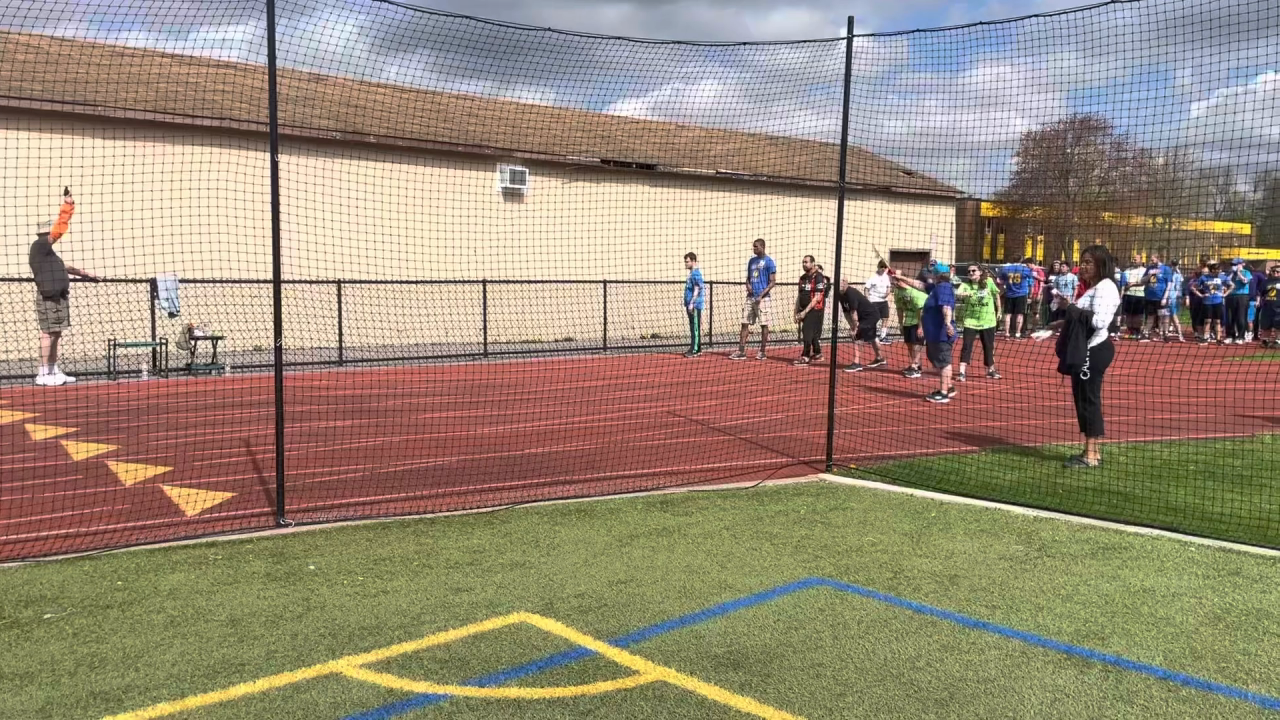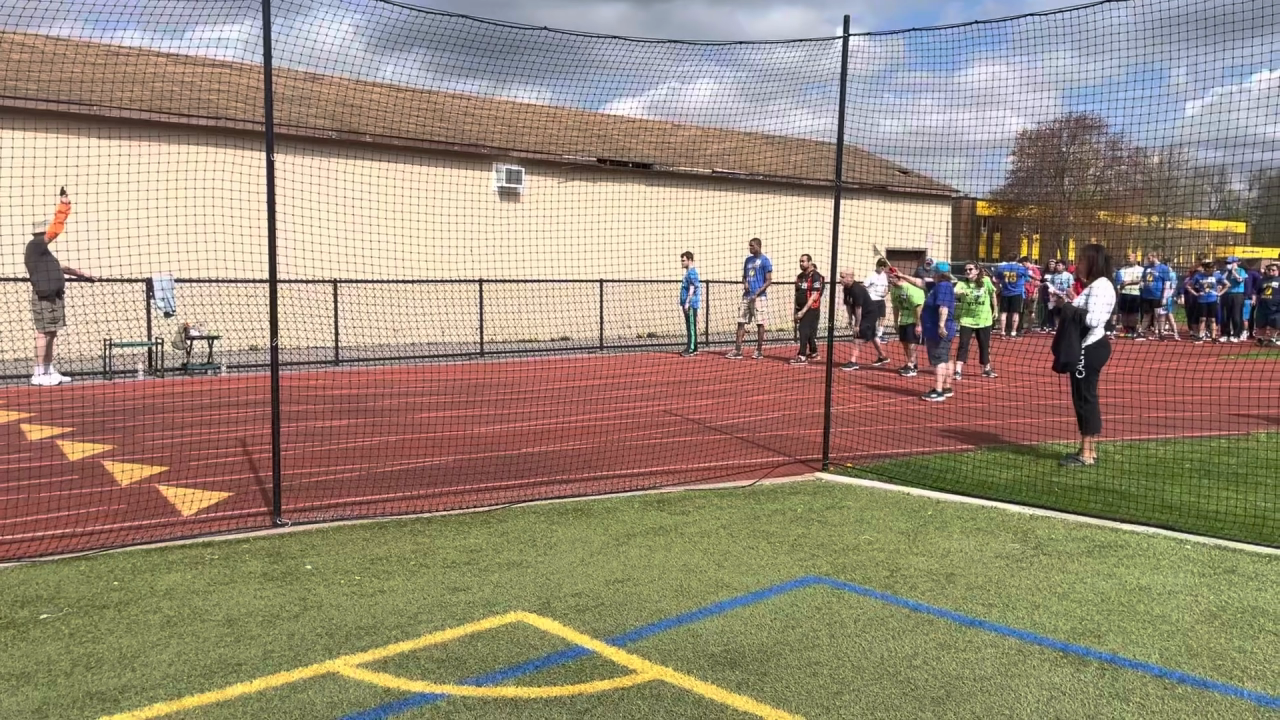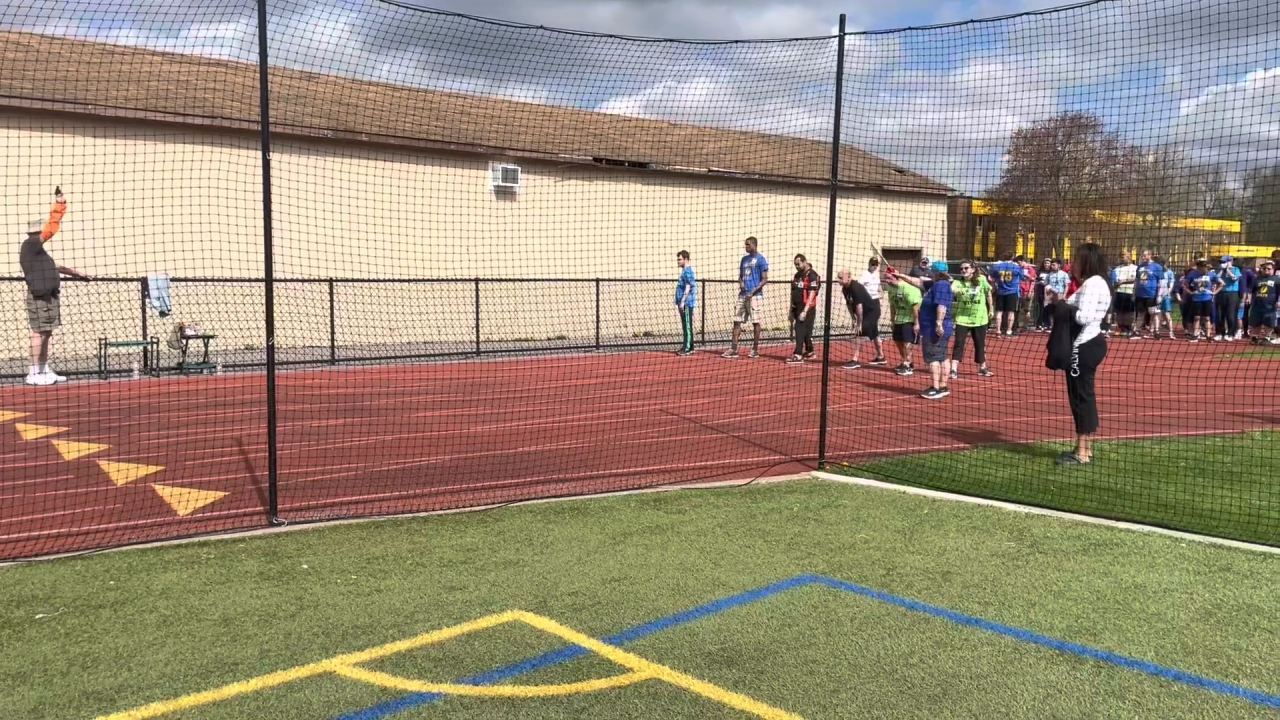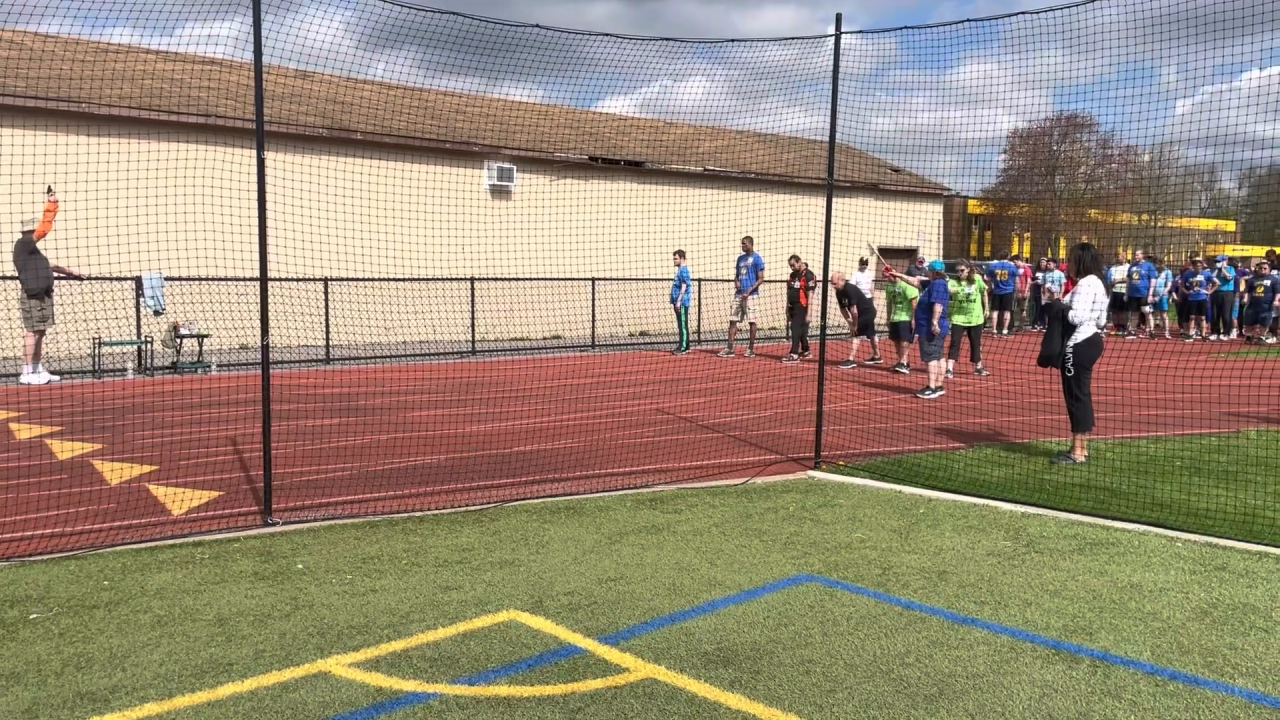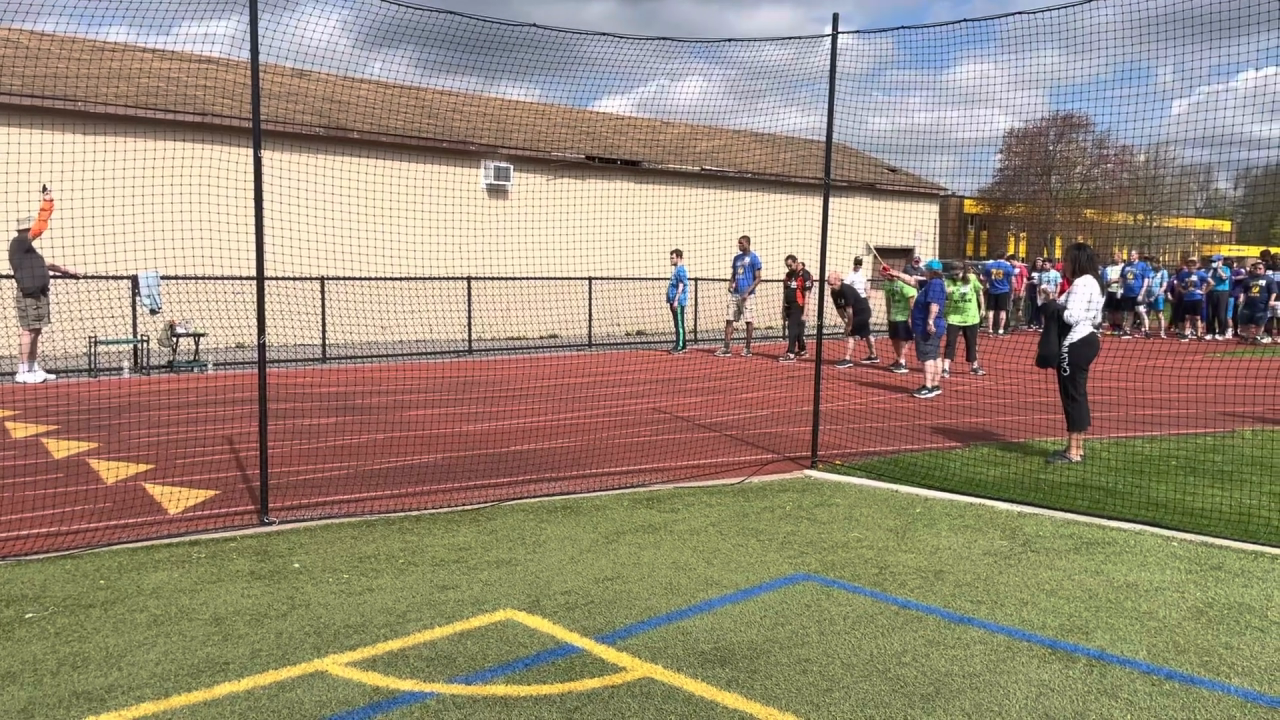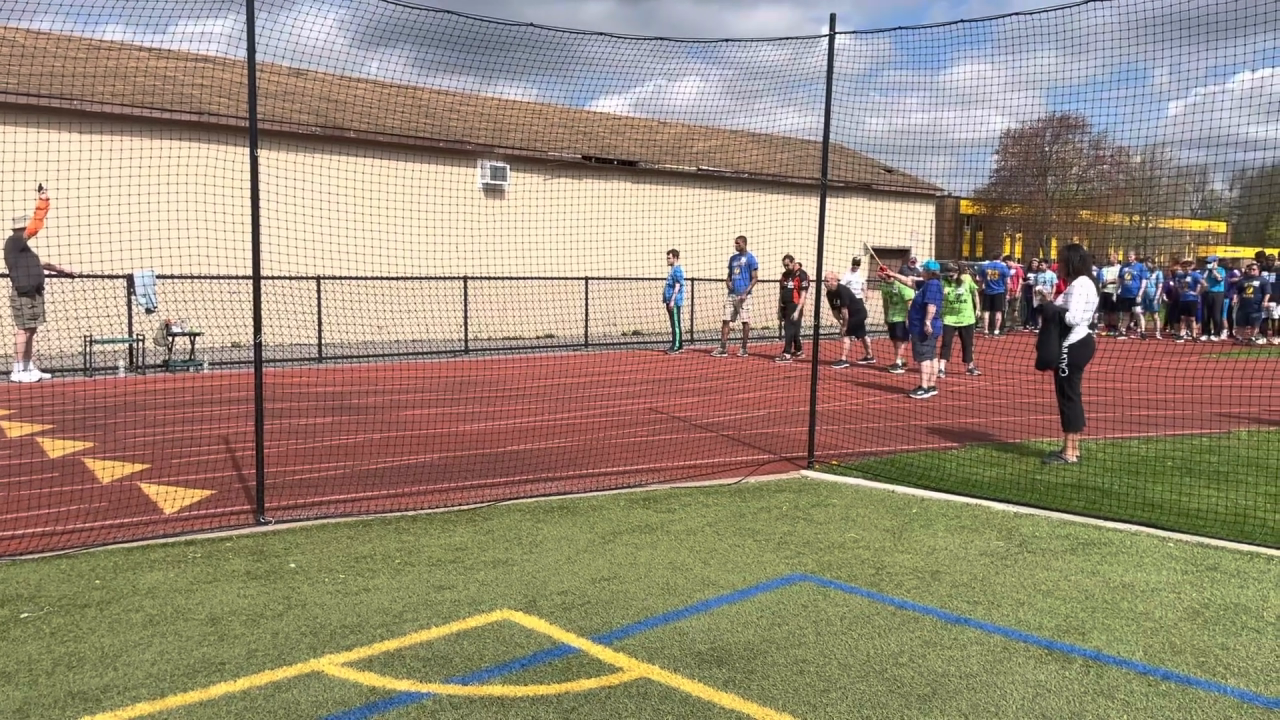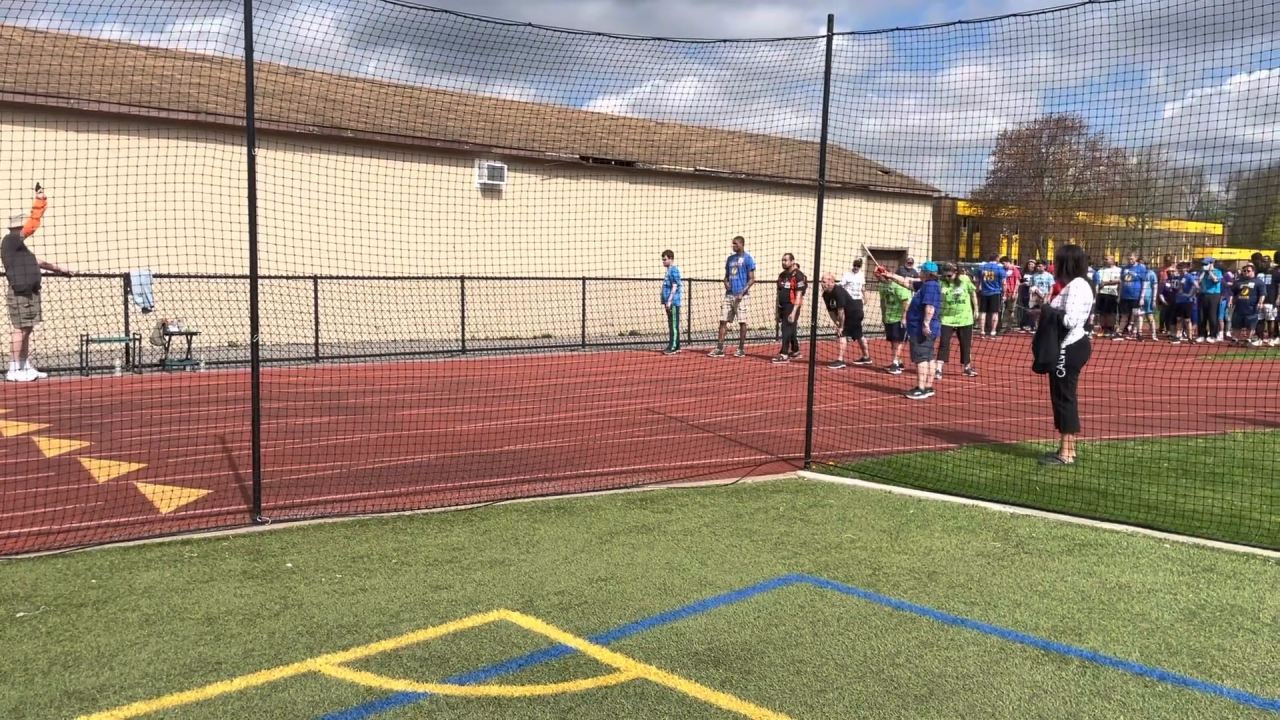
dt=0.3s
person 1, frame 1
left shoulder: (1105, 287)
right shoulder: (1094, 287)
left elbow: (1099, 320)
left wrist: (1071, 309)
right wrist: (1065, 323)
left hip: (1093, 351)
right hip: (1086, 350)
left knee: (1088, 400)
right knee: (1085, 400)
left ankle: (1090, 456)
right ankle: (1092, 451)
person 1, frame 2
left shoulder: (1100, 286)
right shoulder: (1094, 286)
left elbow: (1093, 319)
left wrist: (1068, 307)
right wrist: (1072, 304)
left hip: (1089, 349)
right hip: (1087, 348)
left knee: (1085, 399)
right knee: (1085, 398)
left ankle: (1087, 454)
right ankle: (1088, 450)
person 1, frame 3
left shoulder: (1091, 284)
right shoulder: (1098, 284)
left elbow: (1083, 316)
left wrist: (1060, 305)
right wrist: (1064, 303)
left hip: (1083, 347)
right hip: (1090, 344)
left knee: (1080, 397)
right knee: (1084, 396)
left ankle: (1081, 453)
right ankle: (1085, 448)
person 1, frame 4
left shoulder: (1086, 283)
right shoulder: (1096, 283)
left elbow: (1077, 316)
right elbow: (1101, 320)
left hip: (1079, 346)
right hip: (1088, 342)
left knee: (1076, 396)
right knee: (1081, 396)
left ankle: (1078, 452)
right ankle: (1081, 448)
person 1, frame 5
left shoulder: (1081, 283)
right shoulder: (1092, 283)
left elbow: (1072, 316)
left hip: (1075, 345)
right hip: (1086, 341)
left knee: (1072, 396)
right knee: (1077, 395)
left ankle: (1073, 452)
right ankle: (1077, 447)
person 1, frame 6
left shoulder: (1079, 284)
right shoulder: (1085, 283)
left elbow: (1072, 318)
right wrist: (1054, 308)
left hip: (1072, 347)
right hip: (1078, 344)
left knee: (1068, 397)
right knee: (1071, 396)
left ankle: (1069, 452)
right ankle: (1073, 448)
person 1, frame 7
left shoulder: (1076, 287)
right shoulder: (1075, 285)
left elbow: (1070, 320)
left hip: (1068, 349)
right hip: (1070, 347)
left knee: (1064, 398)
right knee: (1064, 398)
left ankle: (1066, 453)
right ankle: (1068, 449)
person 2, frame 1
left shoulder: (47, 251)
right shoulder: (39, 246)
left elbow: (63, 267)
right elbow: (58, 231)
left wrist: (85, 274)
right wrist: (67, 207)
left hip: (57, 297)
right hip: (48, 298)
left knee: (55, 334)
right knee: (48, 333)
left ankle: (53, 371)
right ankle: (43, 374)
person 2, frame 2
left shoulder: (42, 251)
right shoulder: (35, 246)
left elbow: (59, 267)
right elbow: (54, 231)
left wrist: (81, 274)
right wrist: (63, 207)
left hip: (53, 297)
right hip: (44, 297)
left knee: (51, 334)
right knee: (44, 333)
left ankle: (49, 371)
right ankle: (38, 374)
person 2, frame 3
left shoulder: (38, 250)
right shoulder: (30, 244)
left elbow: (54, 266)
right elbow: (49, 230)
left wrist: (76, 273)
right wrist: (59, 207)
left hip: (48, 296)
right hip: (39, 297)
left knee: (46, 333)
right knee: (39, 332)
left ankle: (44, 370)
right ankle: (34, 373)
person 2, frame 4
left shoulder: (32, 249)
right shoulder: (23, 244)
left elbow: (47, 265)
right elbow: (43, 230)
left wrist: (70, 272)
right wrist: (51, 205)
left hip: (42, 295)
right hip: (33, 296)
left knee: (40, 332)
right knee: (32, 332)
left ankle: (38, 369)
right ankle: (27, 372)
person 2, frame 5
left shoulder: (27, 248)
right shoulder: (19, 243)
left elbow: (43, 264)
right elbow: (38, 228)
left wrist: (66, 270)
right wrist: (46, 204)
left hip: (37, 294)
right hip: (28, 295)
left knee: (35, 331)
right knee: (28, 331)
left ankle: (34, 368)
right ankle: (23, 371)
person 2, frame 6
left shoulder: (22, 247)
right shoulder: (14, 242)
left elbow: (39, 263)
right elbow: (34, 227)
left wrist: (61, 269)
right wrist: (42, 203)
left hip: (32, 293)
right hip: (23, 294)
left knee: (30, 330)
right knee: (23, 330)
left ankle: (29, 367)
right ankle: (18, 370)
person 2, frame 7
left shoulder: (19, 246)
right shoulder: (10, 241)
left elbow: (35, 261)
right elbow: (31, 226)
left wrist: (57, 268)
right wrist: (39, 203)
left hip: (28, 292)
right hip: (20, 293)
left knee: (27, 329)
right knee: (20, 329)
left ankle: (25, 366)
right ankle: (14, 369)
